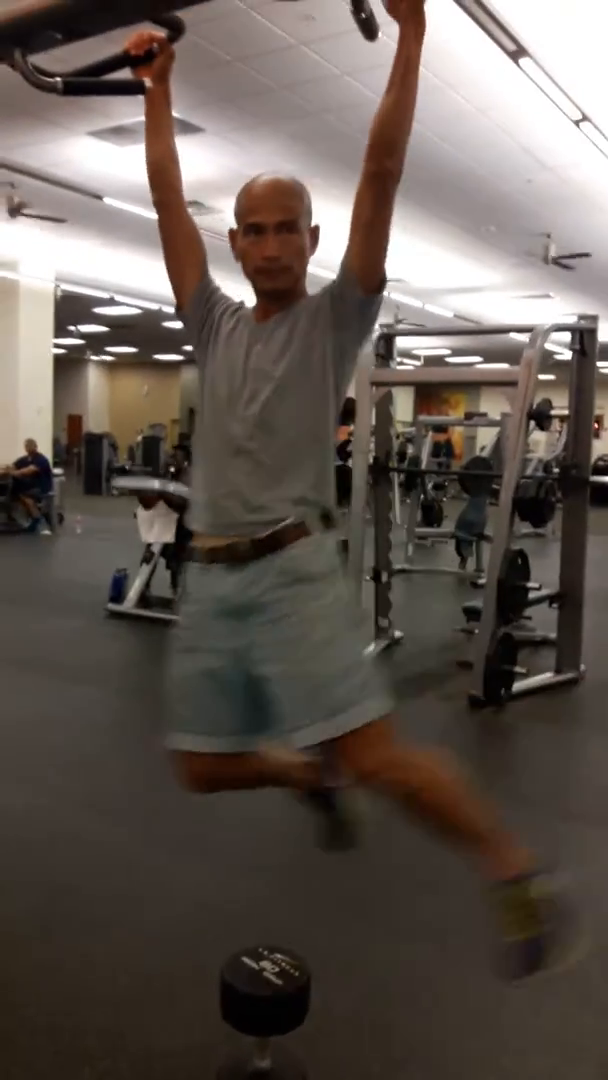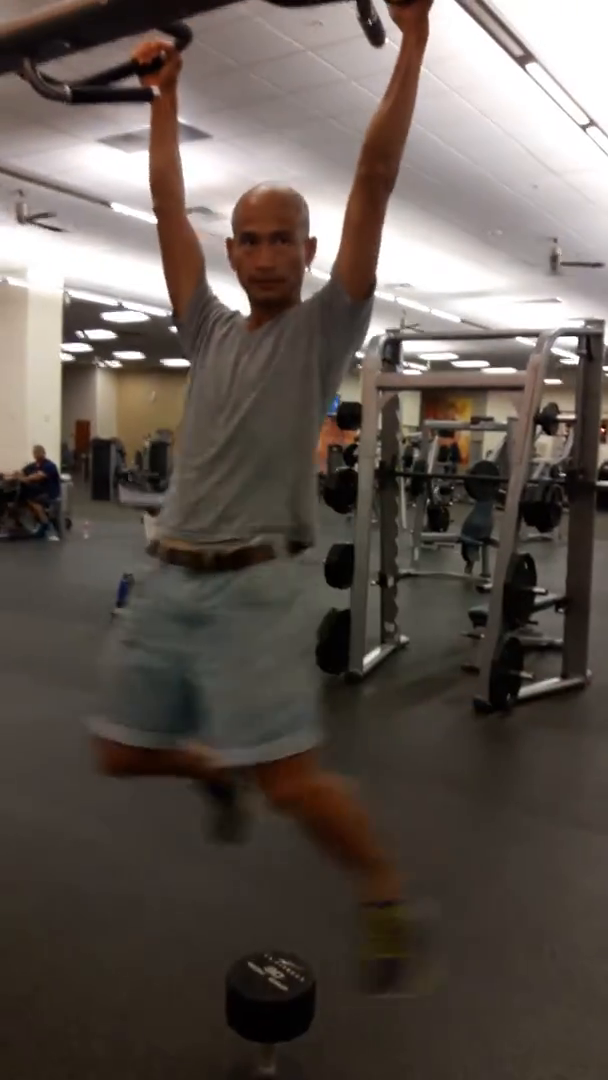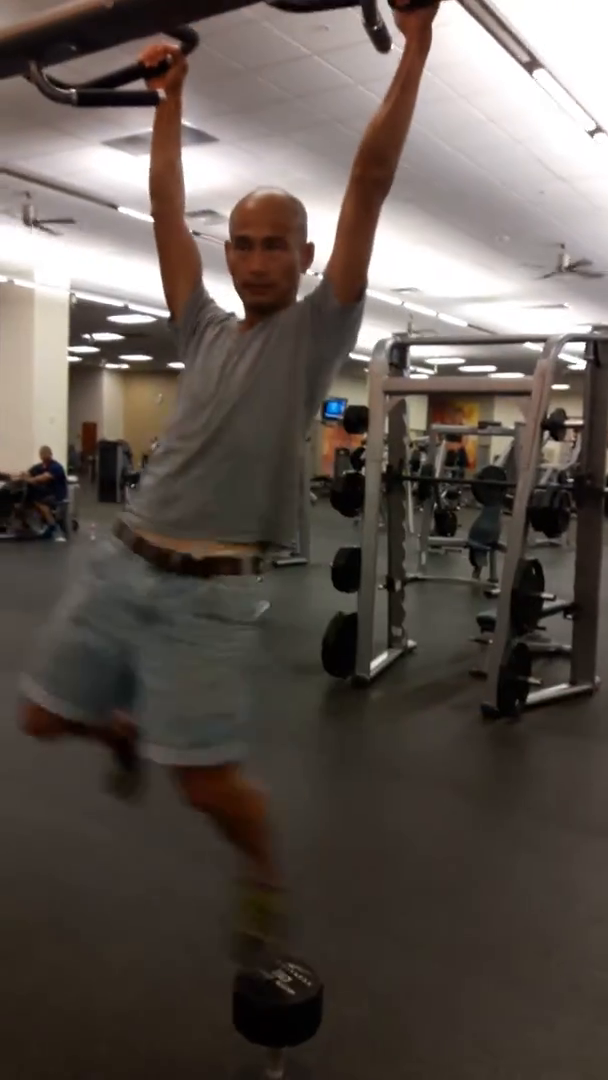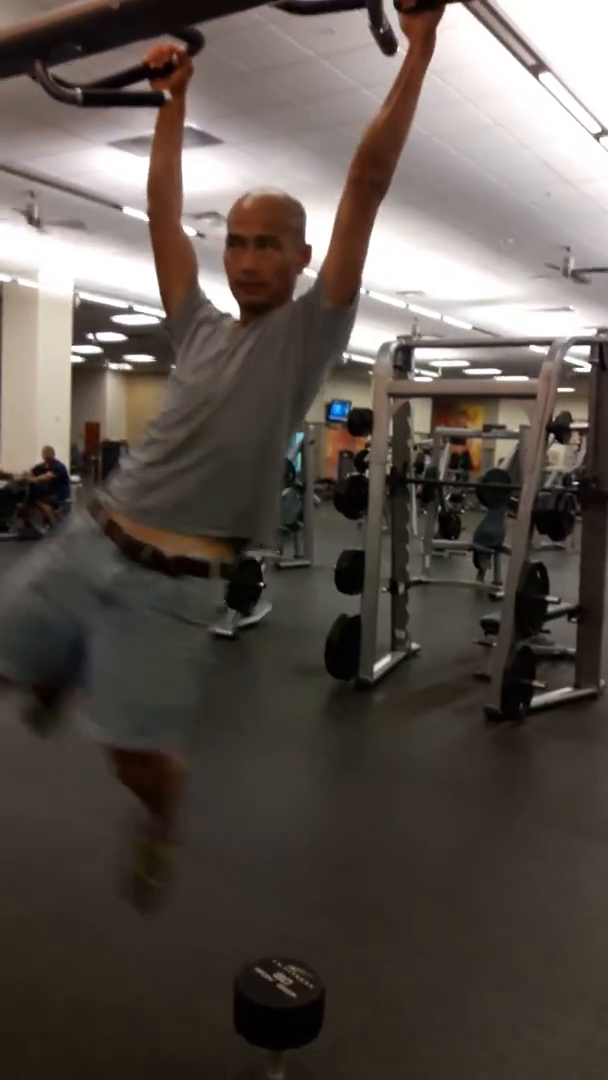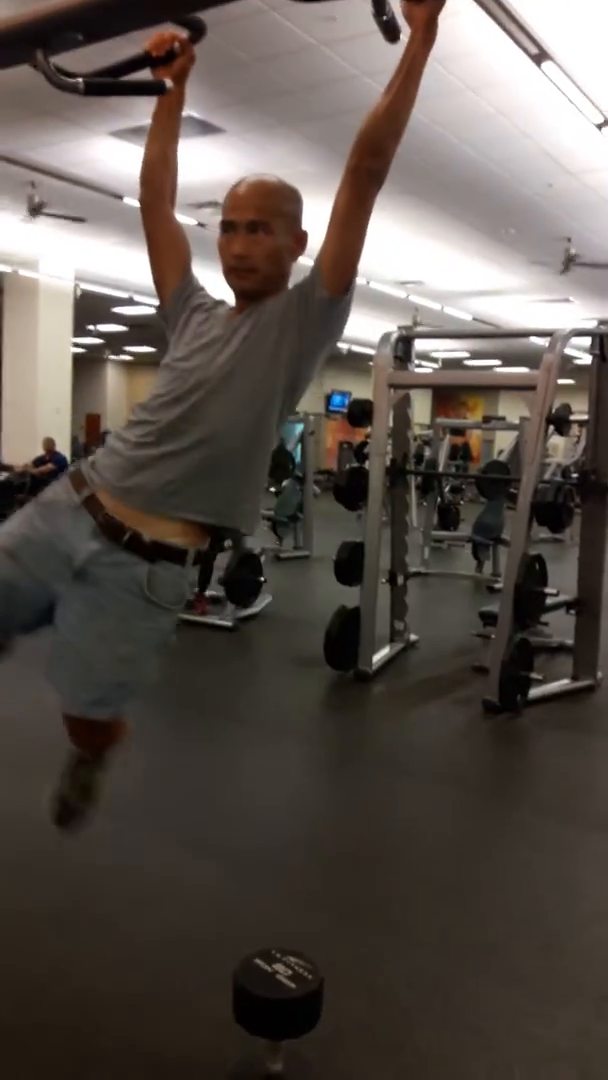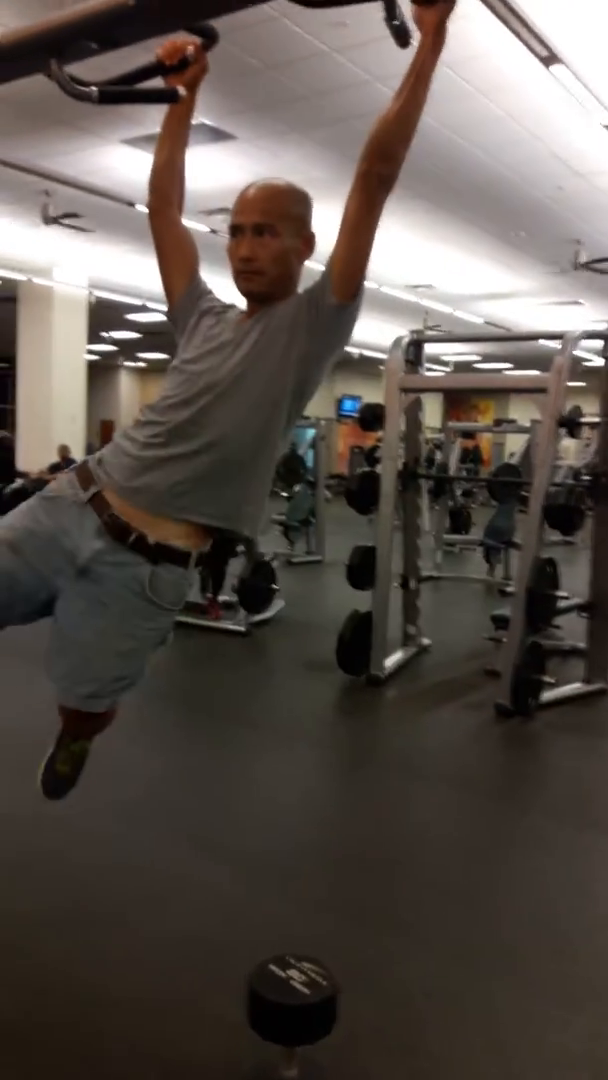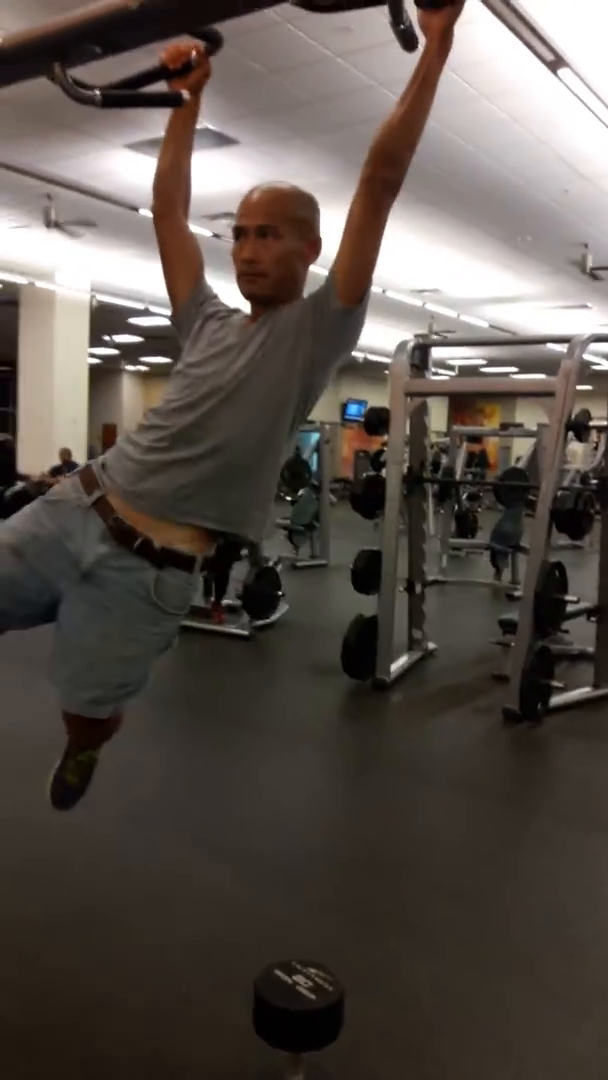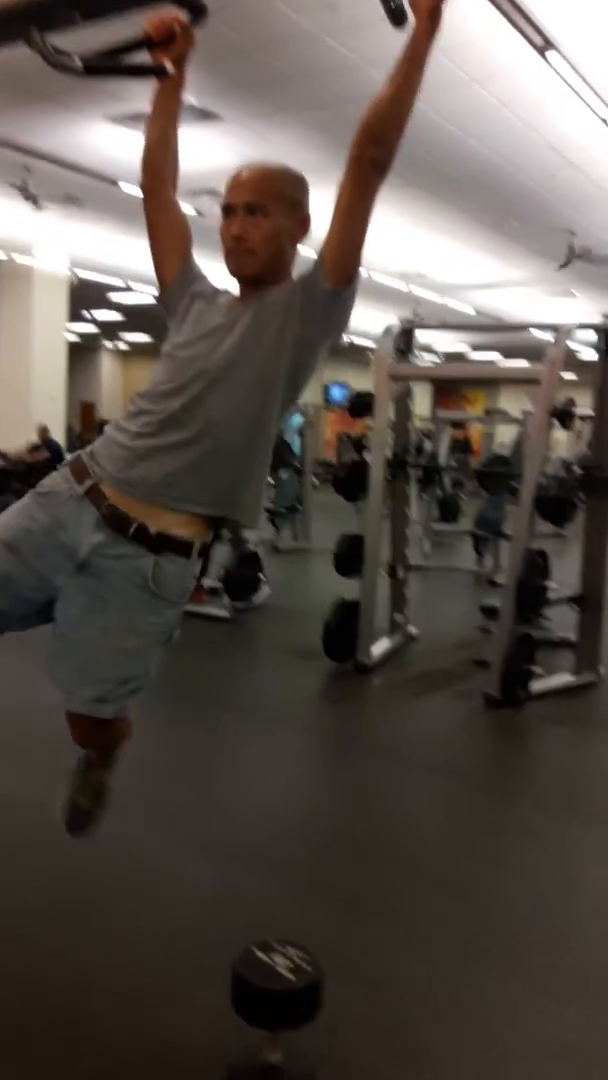
dt=0.1s
person 1, frame 1
left shoulder: (333, 317)
right shoulder: (216, 325)
left elbow: (381, 176)
right elbow: (169, 205)
right wrist: (157, 91)
left hip: (292, 574)
right hip: (211, 579)
left knee: (370, 753)
right knee: (199, 766)
left ankle: (515, 874)
right ankle: (307, 772)
person 1, frame 2
left shoulder: (325, 324)
right shoulder: (212, 329)
left elbow: (372, 182)
right elbow: (170, 215)
right wrist: (164, 101)
left hip: (251, 585)
right hip: (167, 579)
left knee: (287, 777)
right knee: (118, 753)
left ankle: (387, 897)
right ankle: (204, 758)
person 1, frame 3
left shoulder: (317, 329)
right shoulder: (206, 331)
left elbow: (369, 186)
right elbow: (168, 214)
right wrist: (169, 102)
left hip: (210, 591)
right hip: (122, 566)
left knee: (208, 781)
right knee: (44, 718)
left ankle: (263, 877)
right ankle: (129, 729)
person 1, frame 4
left shoulder: (311, 332)
right shoulder: (201, 329)
left elbow: (364, 189)
right elbow: (162, 216)
right wrist: (174, 107)
left hip: (167, 584)
right hip: (88, 543)
left knee: (139, 755)
left ankle: (159, 826)
person 1, frame 5
left shoulder: (307, 320)
right shoulder: (192, 315)
left elbow: (363, 175)
right elbow: (156, 203)
right wrist: (173, 91)
left hip: (141, 563)
left knee: (92, 719)
left ankle: (87, 767)
person 1, frame 6
left shoulder: (316, 321)
right shoulder: (203, 319)
left elbow: (375, 177)
right elbow: (162, 206)
right wrist: (186, 95)
left hip: (141, 562)
right hip: (68, 509)
left knee: (83, 705)
left ankle: (74, 739)
person 1, frame 7
left shoulder: (322, 325)
right shoulder: (207, 323)
left elbow: (380, 182)
right elbow: (167, 211)
right wrist: (189, 100)
left hip: (146, 566)
right hip: (73, 513)
left knee: (88, 712)
left ankle: (82, 749)
person 1, frame 8
left shoulder: (310, 307)
right shoulder: (193, 302)
left elbow: (370, 164)
right elbow: (155, 190)
right wrist: (169, 72)
left hip: (147, 555)
left knee: (94, 716)
left ankle: (98, 765)
